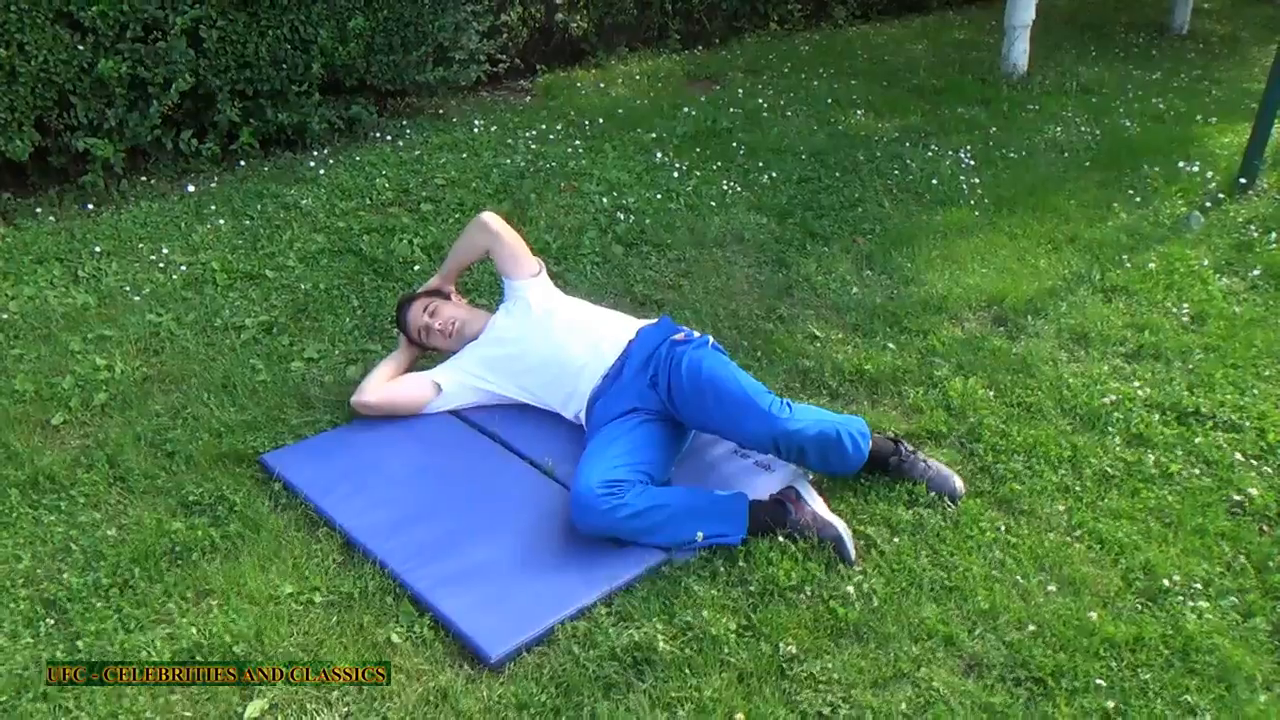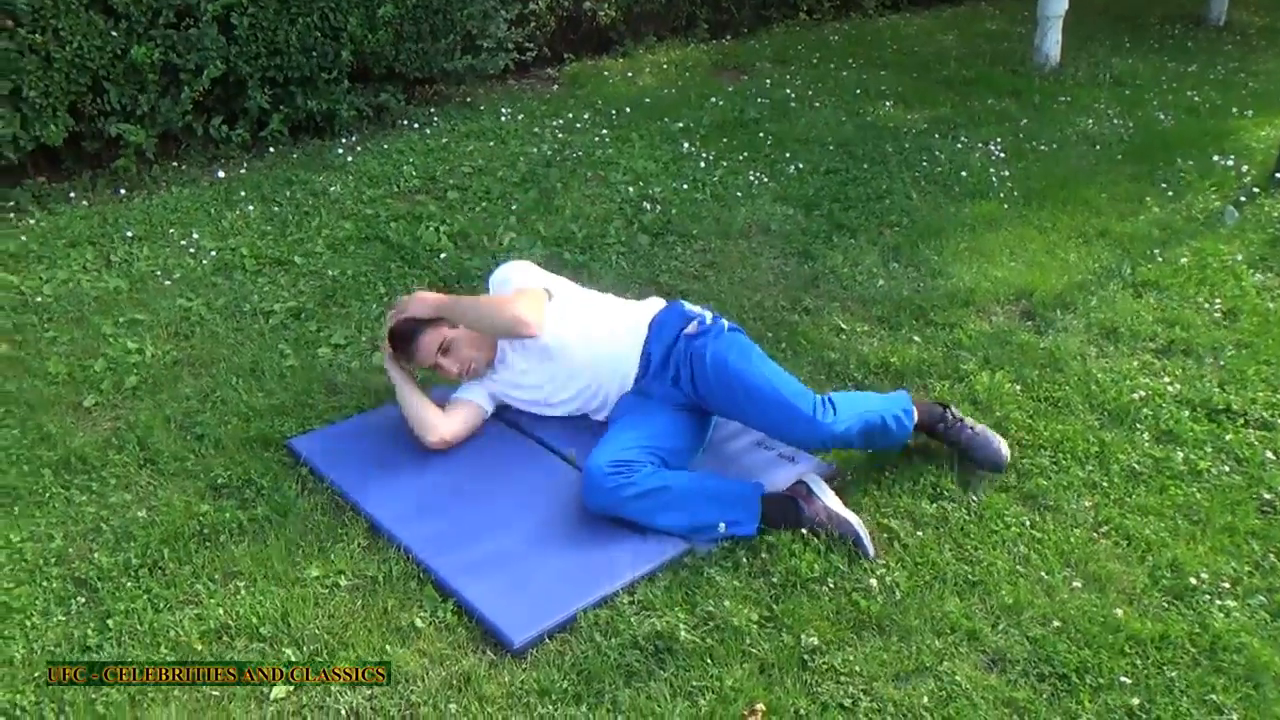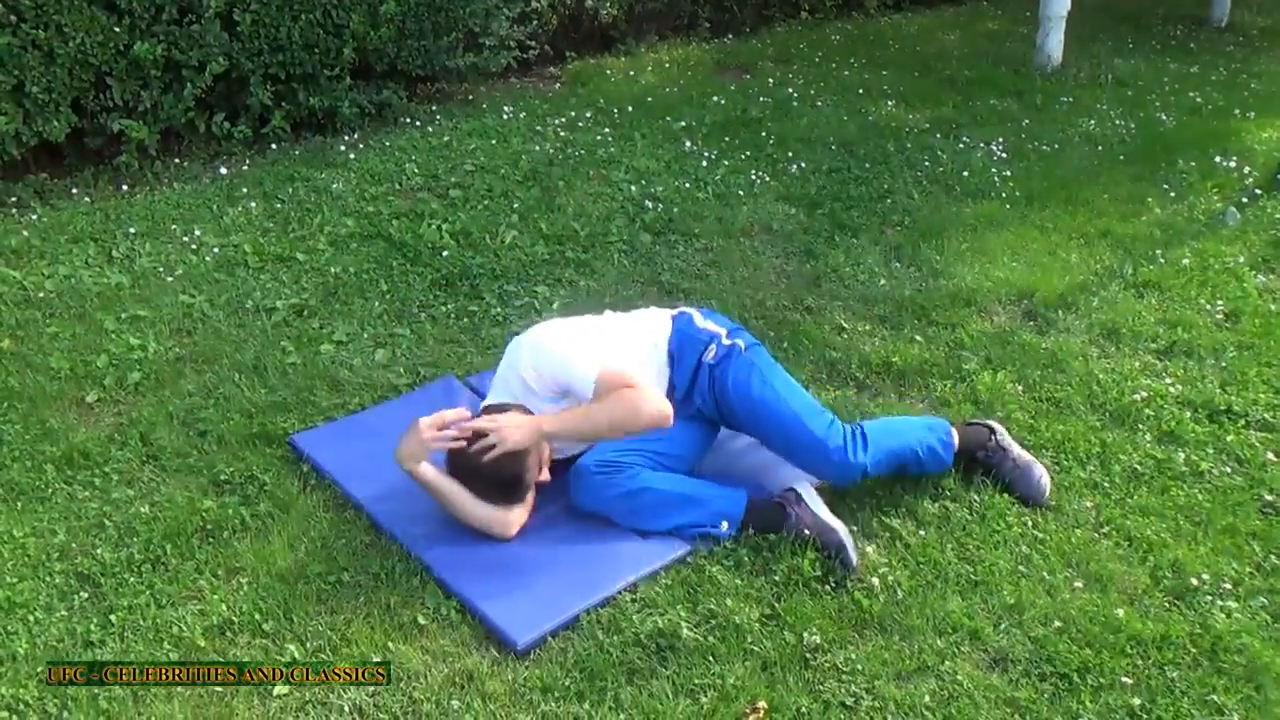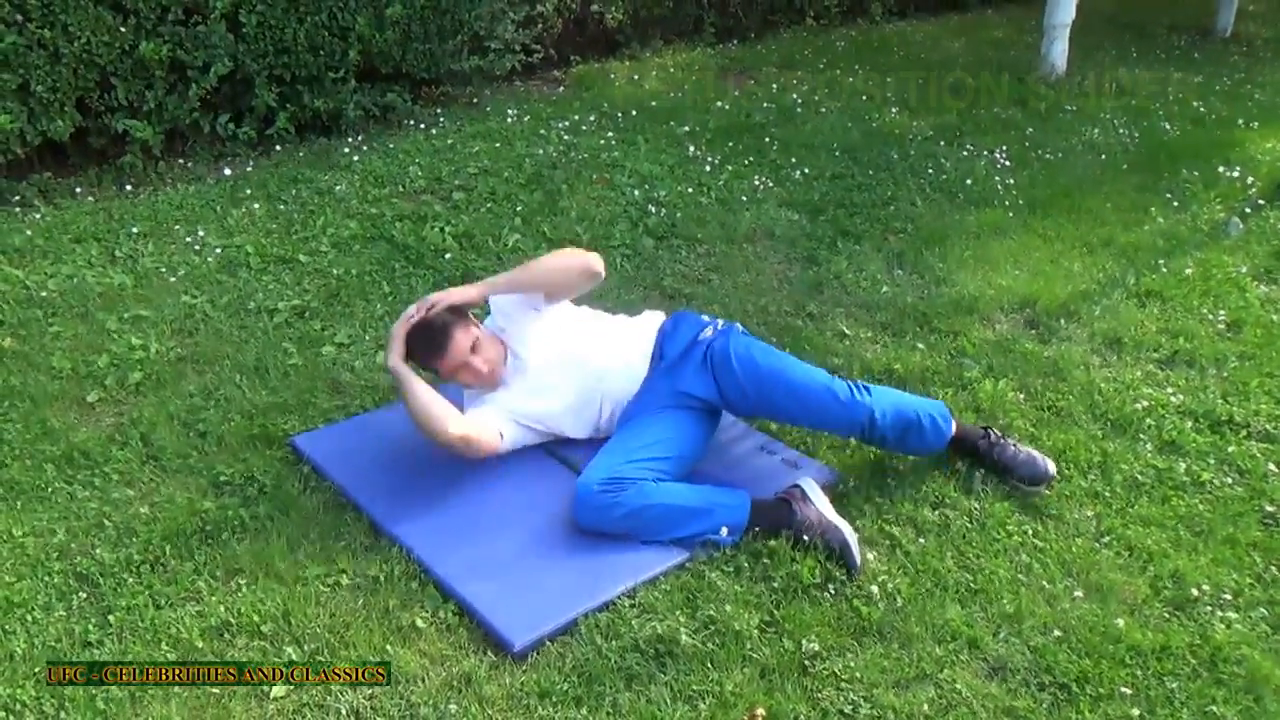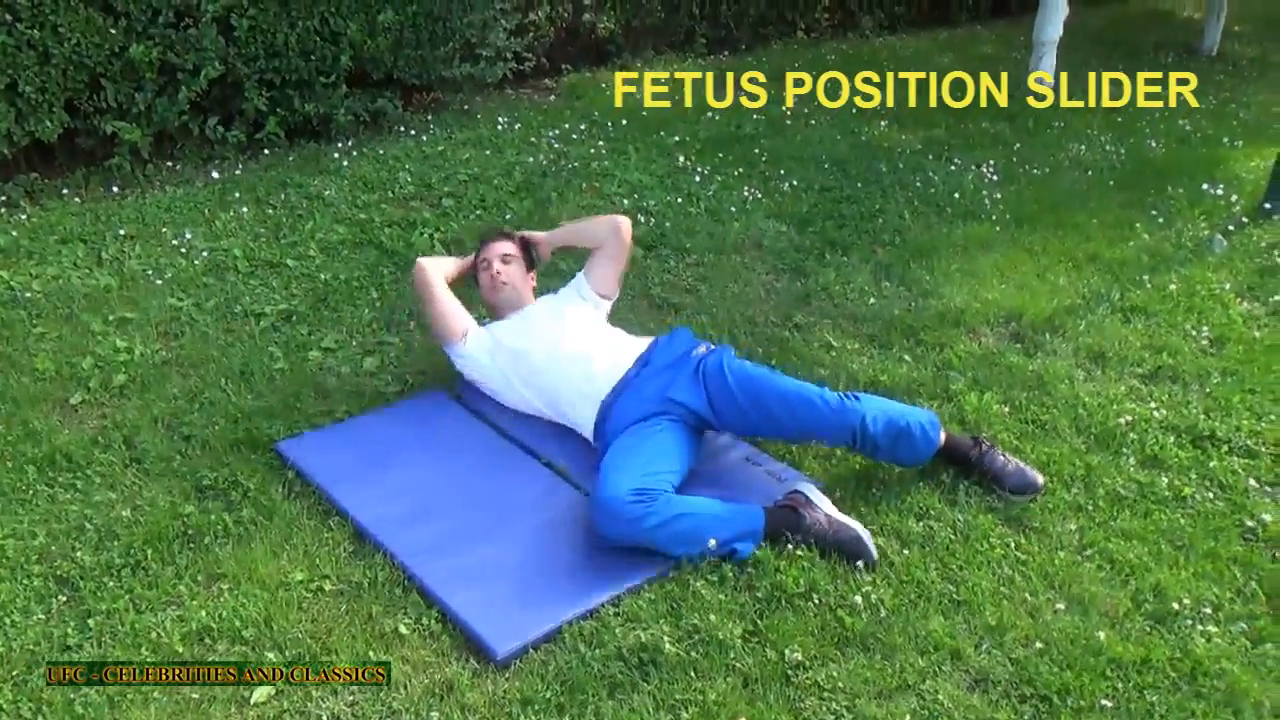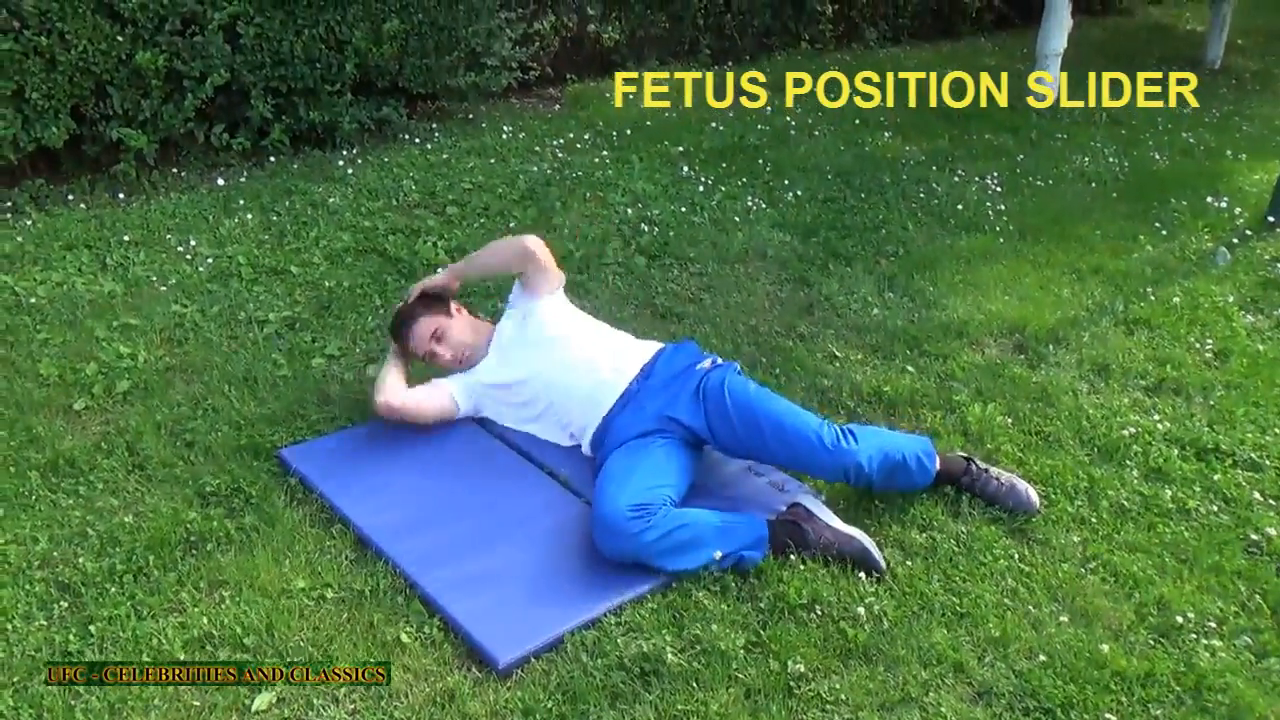
dt=0.7s
person 1, frame 1
left shoulder: (524, 297)
right shoulder: (463, 374)
left elbow: (488, 224)
right elbow: (367, 399)
left wrist: (439, 282)
right wrist: (406, 349)
left hip: (657, 352)
right hip: (616, 415)
left knee: (772, 425)
right knee: (592, 505)
left ankle: (884, 451)
right ankle: (778, 513)
person 1, frame 2
left shoulder: (507, 280)
right shoulder: (482, 386)
left elbow: (526, 321)
right elbow: (435, 434)
left wrist: (445, 307)
right wrist: (396, 368)
left hip: (676, 340)
right hip: (642, 404)
left knee: (811, 421)
right knee: (603, 482)
left ankle: (926, 415)
right ankle: (786, 508)
person 1, frame 3
left shoulder: (534, 358)
right shoulder: (497, 440)
left elbow: (651, 407)
right elbow: (506, 524)
left wrist: (542, 425)
right wrist: (414, 467)
left hip: (694, 352)
right hip: (679, 417)
left knee: (839, 454)
right knee: (590, 483)
left ankle: (972, 440)
right ankle: (776, 514)
person 1, frame 4
left shoulder: (514, 307)
right shoulder: (486, 412)
left elbow: (589, 265)
right elbow: (461, 438)
left wrist: (479, 289)
right wrist: (402, 371)
left hip: (681, 346)
right hip: (651, 413)
left knee: (842, 403)
right knee: (596, 500)
left ankle: (974, 439)
right ankle: (778, 515)
person 1, frame 5
left shoulder: (569, 300)
right shoulder: (479, 351)
left elbow: (617, 228)
right elbow: (424, 274)
left wrist: (541, 240)
right wrist: (465, 261)
left hip: (673, 364)
right hip: (630, 423)
left knee: (831, 411)
right knee: (616, 510)
left ankle: (961, 450)
right ankle: (784, 521)
person 1, frame 6
left shoulder: (531, 305)
right shoulder: (471, 388)
left elbow: (531, 248)
right elbow: (391, 403)
left wrist: (446, 276)
right wrist: (396, 354)
left hip: (677, 376)
right hip: (628, 435)
left knee: (832, 450)
right knee: (616, 527)
left ankle: (953, 468)
right ankle: (788, 534)
